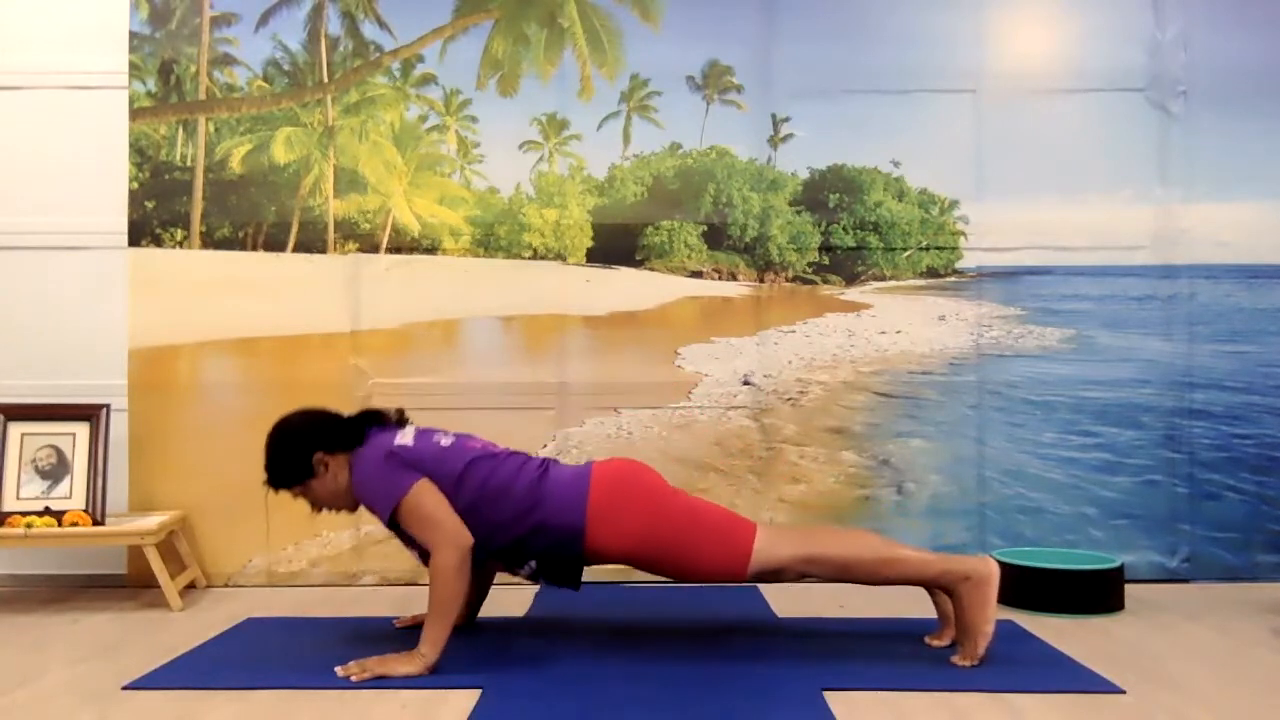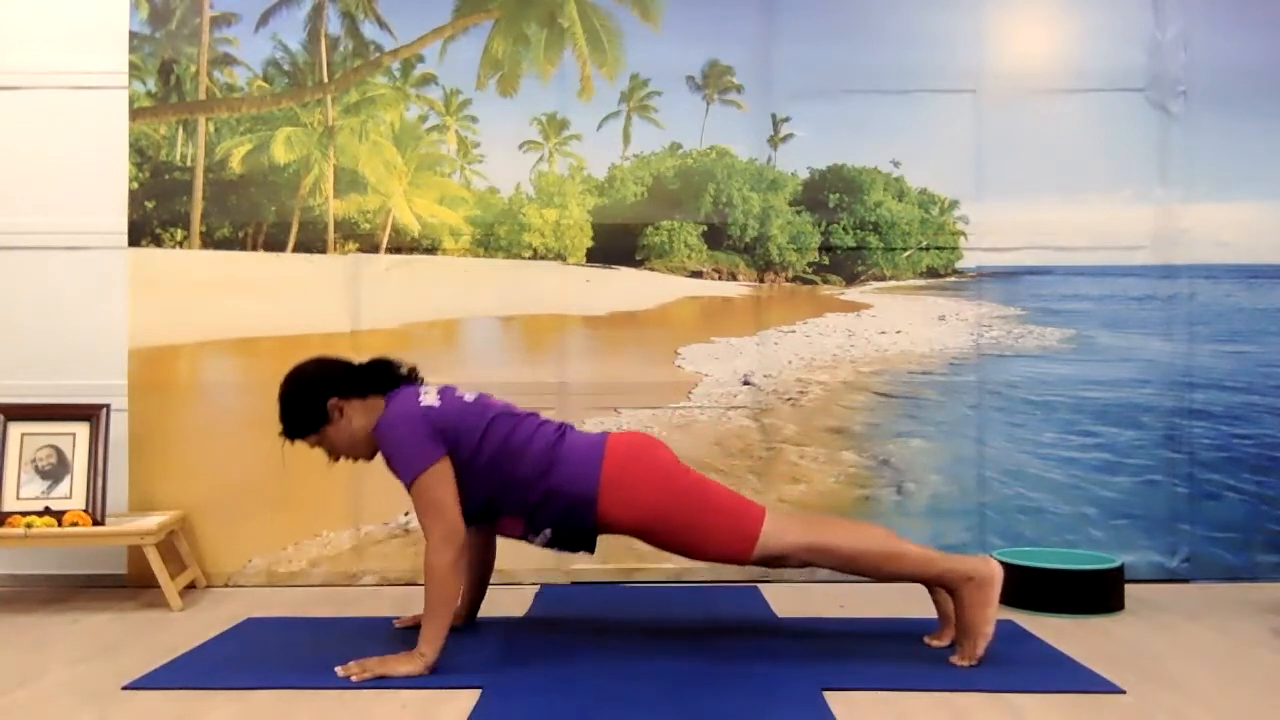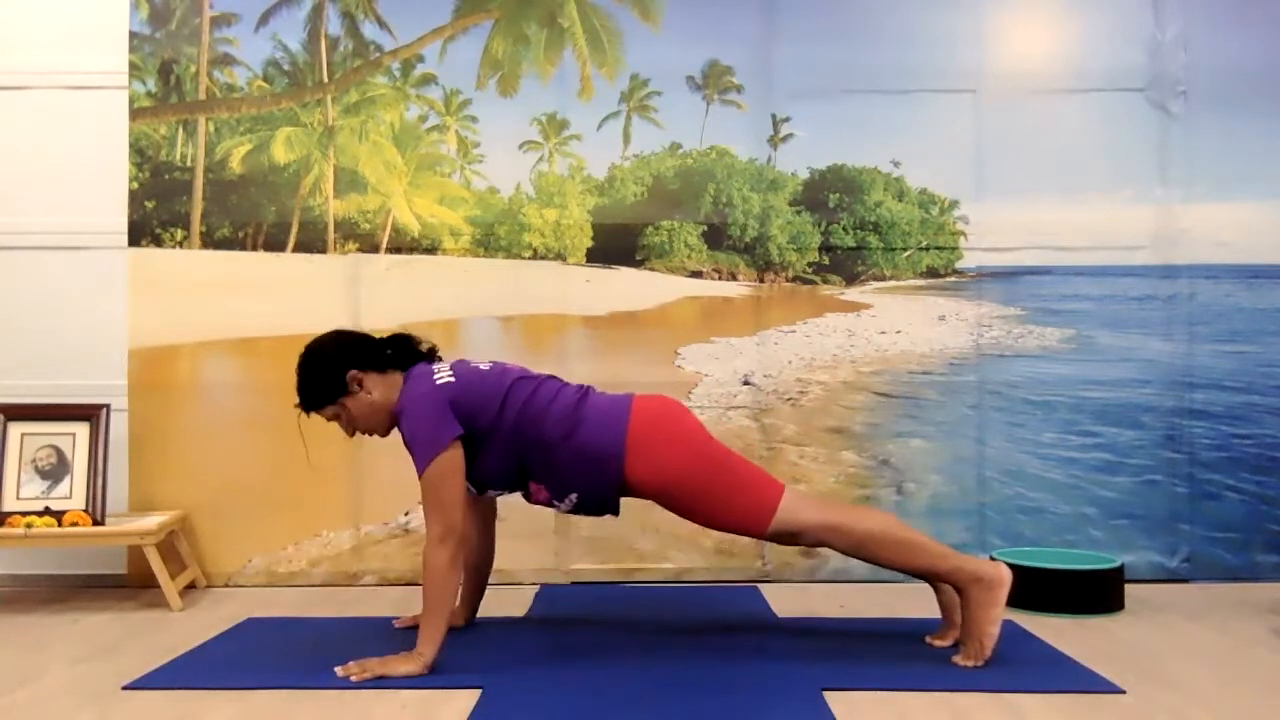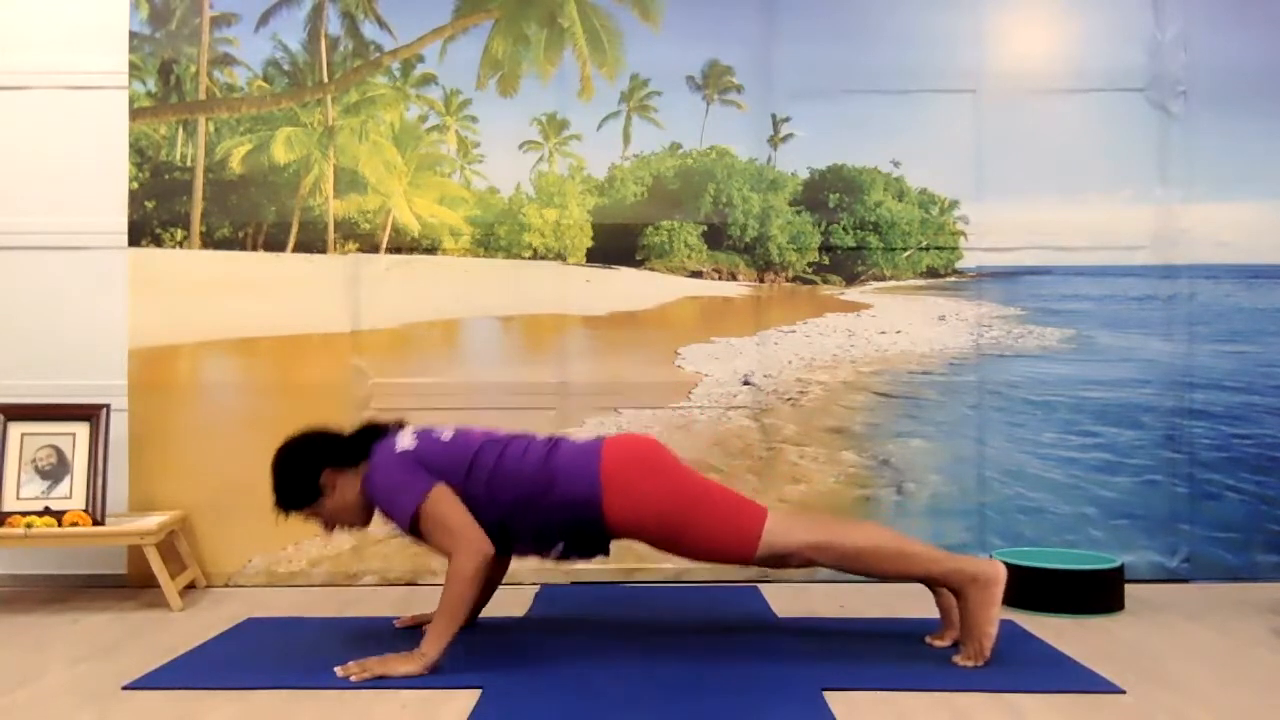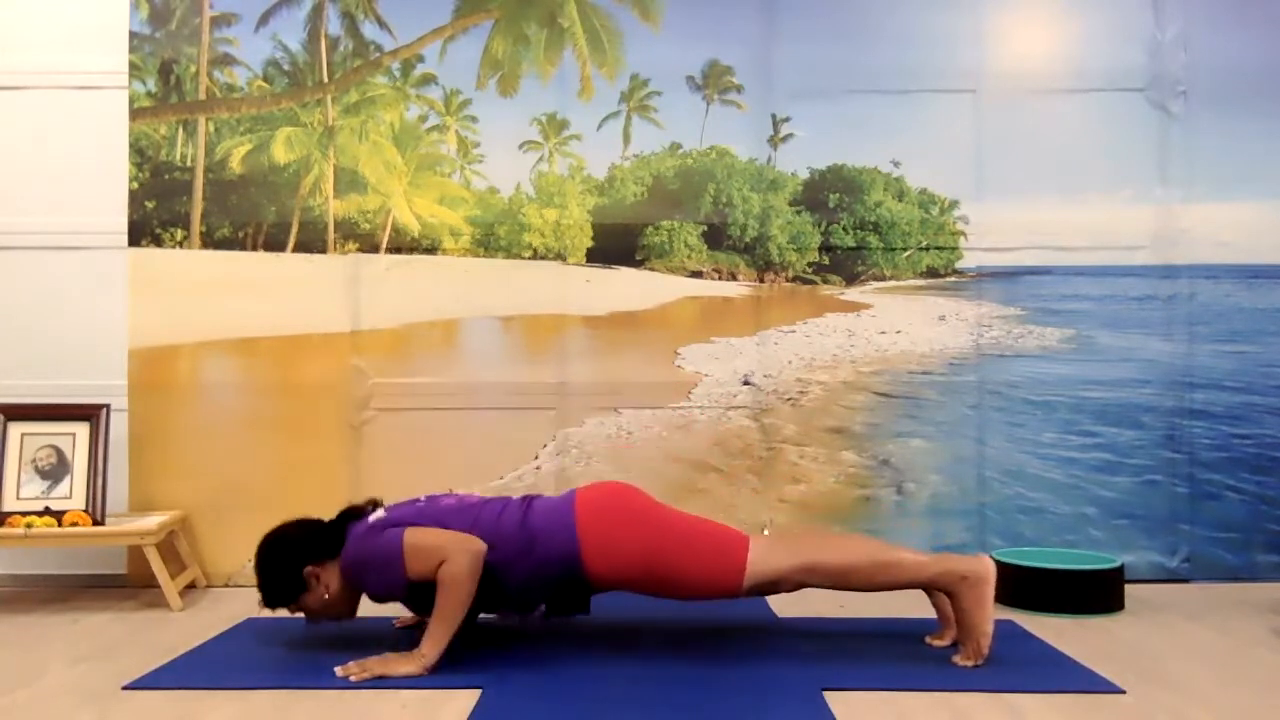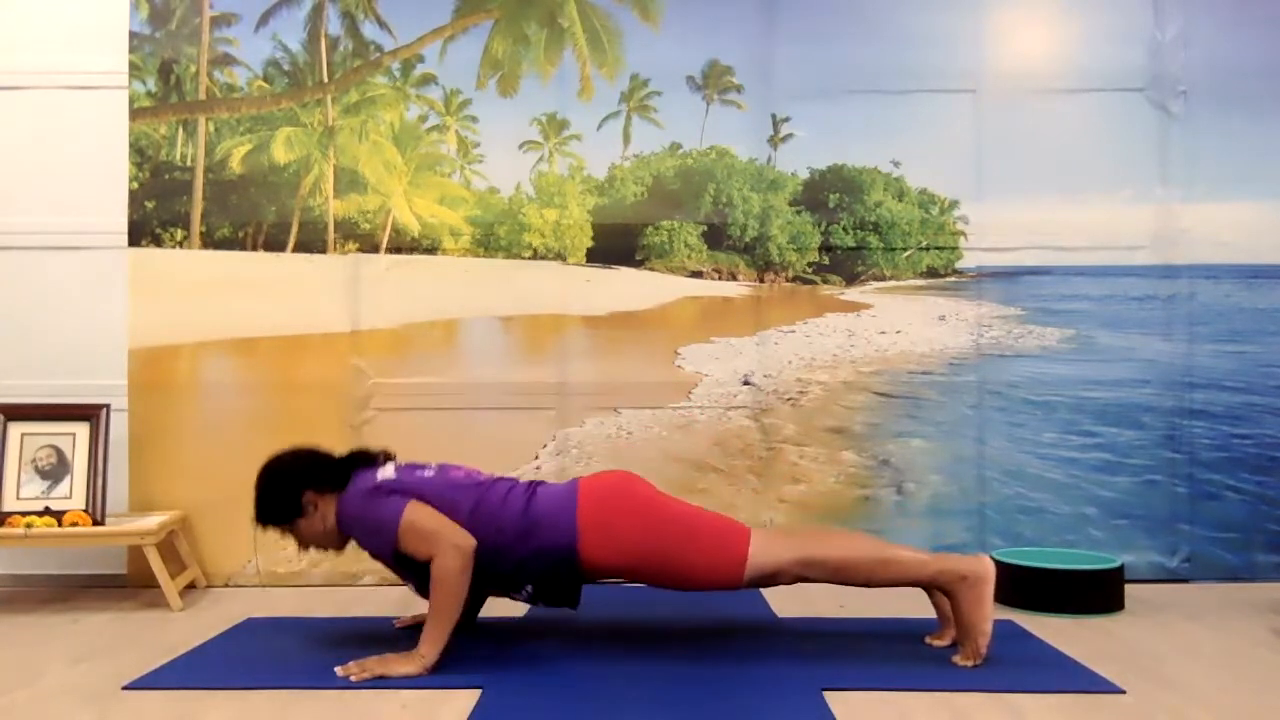
dt=0.3s
person 1, frame 1
left shoulder: (374, 466)
right shoulder: (404, 445)
left elbow: (455, 547)
right elbow: (482, 528)
left wrist: (425, 653)
right wrist: (459, 614)
left hip: (612, 514)
right hip: (607, 496)
left knee: (785, 553)
right knee: (776, 554)
left ankle: (961, 572)
right ankle: (942, 574)
person 1, frame 2
left shoulder: (399, 422)
right shoulder: (421, 409)
left elbow: (446, 541)
right elbow: (481, 520)
left wrist: (423, 654)
right wrist: (463, 613)
left hip: (624, 486)
right hip: (622, 470)
left knee: (786, 541)
right knee: (783, 540)
left ankle: (963, 572)
right ankle: (942, 573)
person 1, frame 3
left shoulder: (419, 401)
right shoulder: (439, 392)
left elbow: (446, 534)
right elbow: (477, 512)
left wrist: (422, 653)
right wrist: (461, 610)
left hip: (648, 447)
right hip: (639, 439)
left knee: (805, 521)
right knee: (796, 522)
left ankle: (973, 574)
right ankle: (944, 581)
person 1, frame 4
left shoulder: (387, 473)
right shoulder: (407, 454)
left elbow: (475, 553)
right elbow: (492, 543)
left wrist: (426, 652)
right wrist: (452, 617)
left hip: (624, 487)
right hip: (619, 472)
left knee: (793, 540)
right knee: (786, 540)
left ankle: (968, 573)
right ankle: (943, 572)
person 1, frame 5
left shoulder: (367, 555)
right shoulder: (380, 528)
left elbow: (466, 553)
left wrist: (425, 652)
right wrist: (440, 612)
left hip: (602, 536)
right hip: (597, 518)
left knee: (781, 566)
right knee: (776, 564)
left ankle: (956, 571)
right ankle: (936, 572)
person 1, frame 6
left shoulder: (362, 508)
right shoulder: (384, 482)
left elbow: (457, 546)
left wrist: (423, 653)
right wrist: (456, 613)
left hip: (602, 529)
right hip: (598, 505)
left knee: (781, 558)
right knee: (779, 555)
left ankle: (956, 572)
right ankle: (941, 572)
